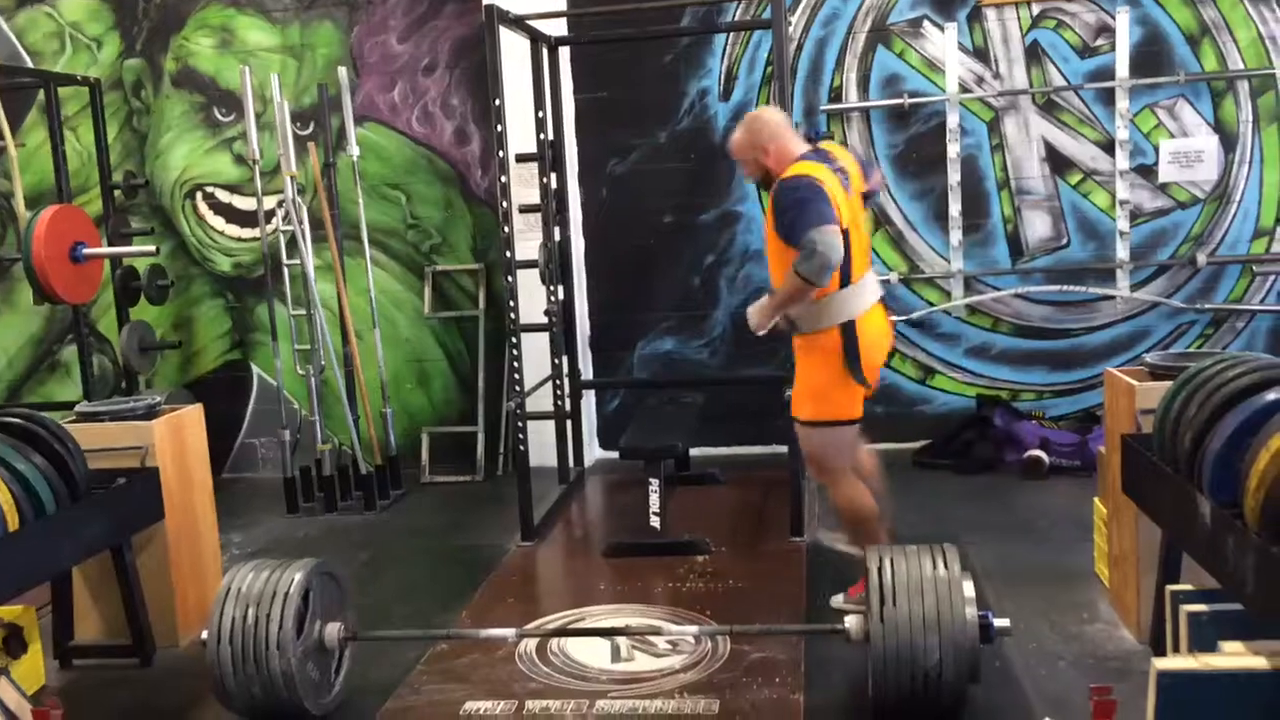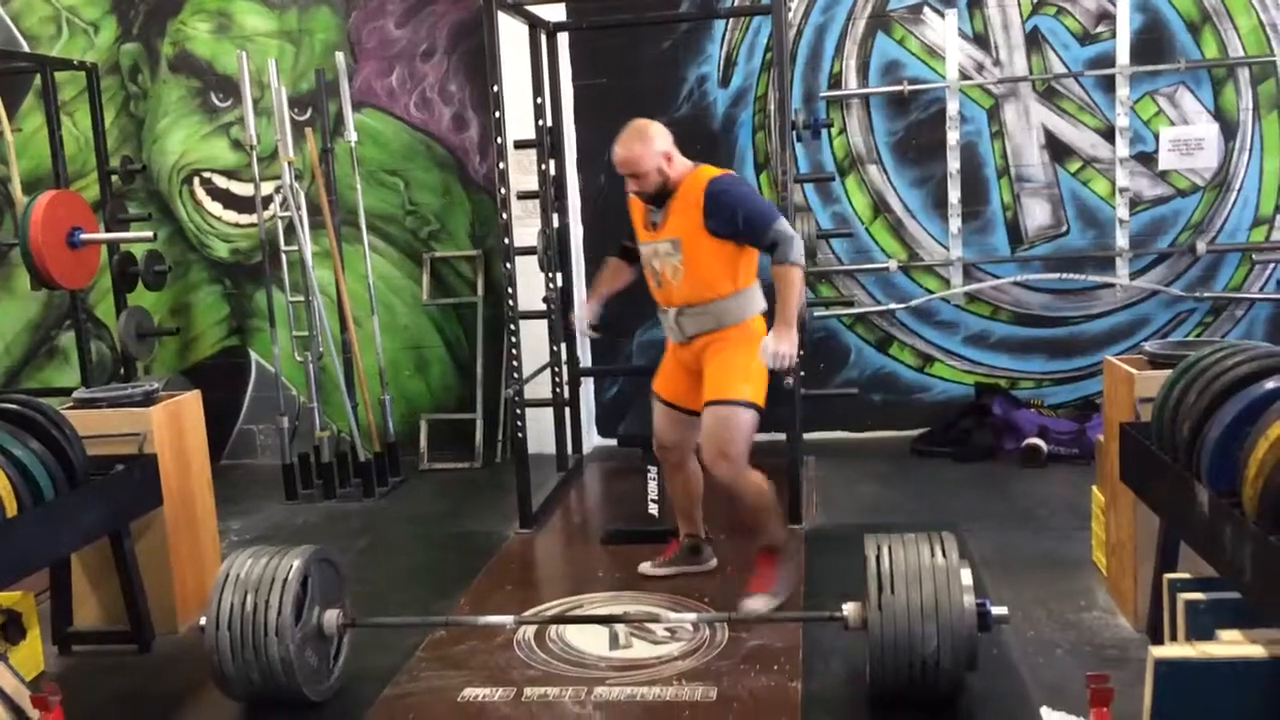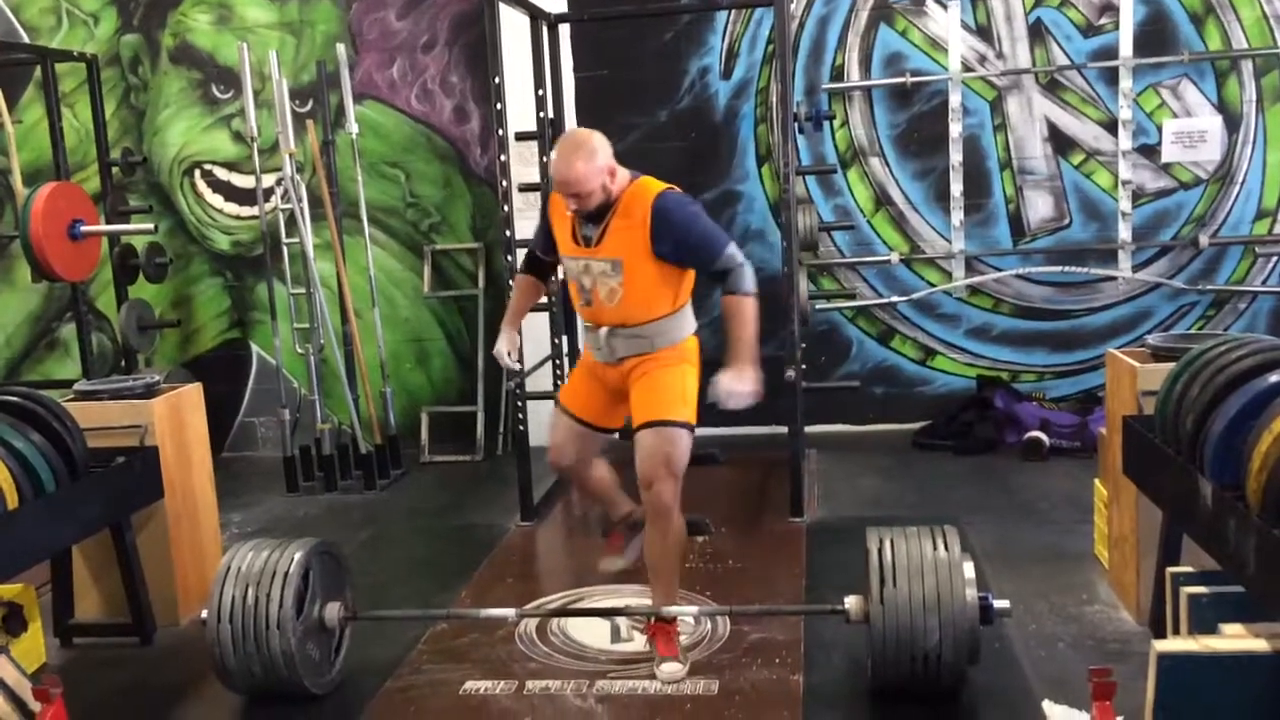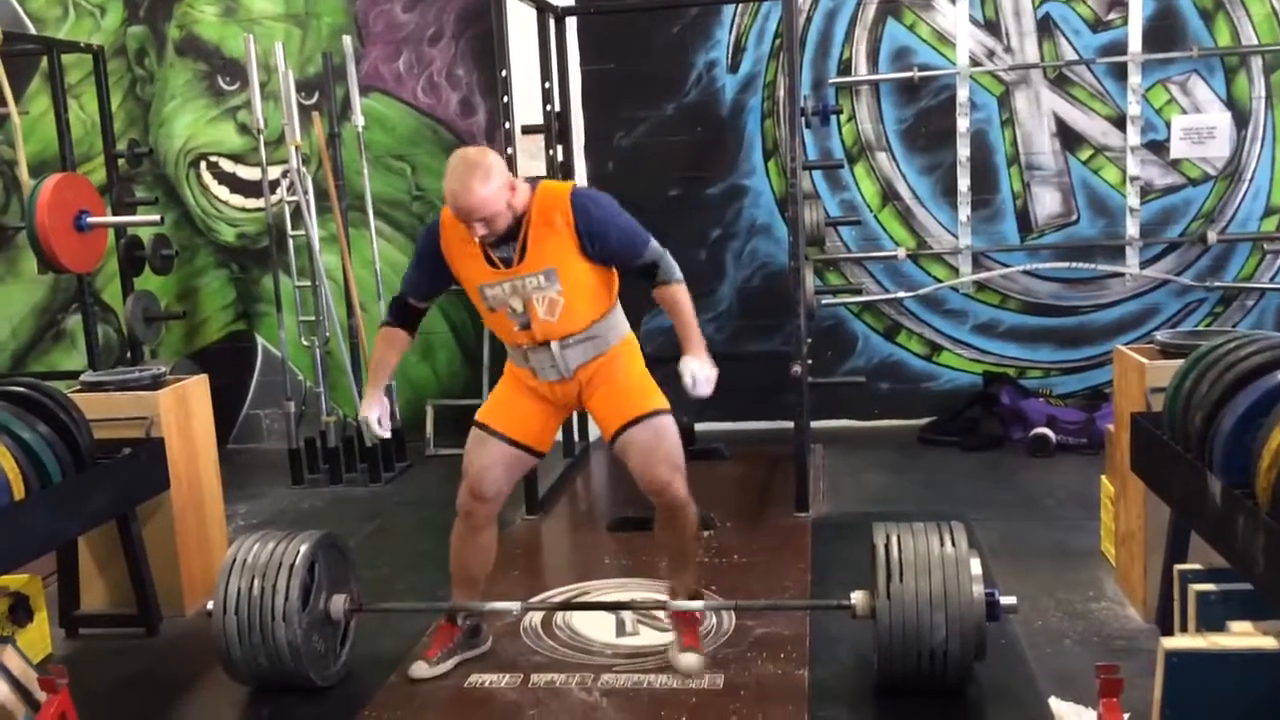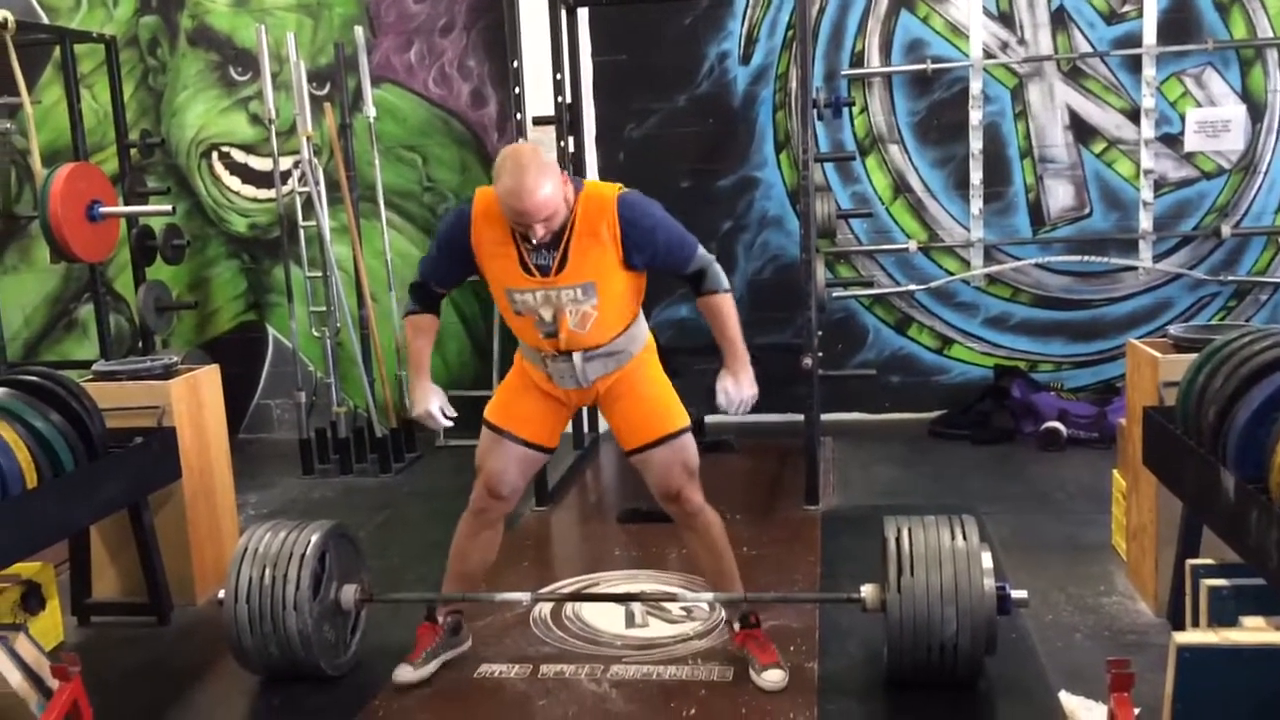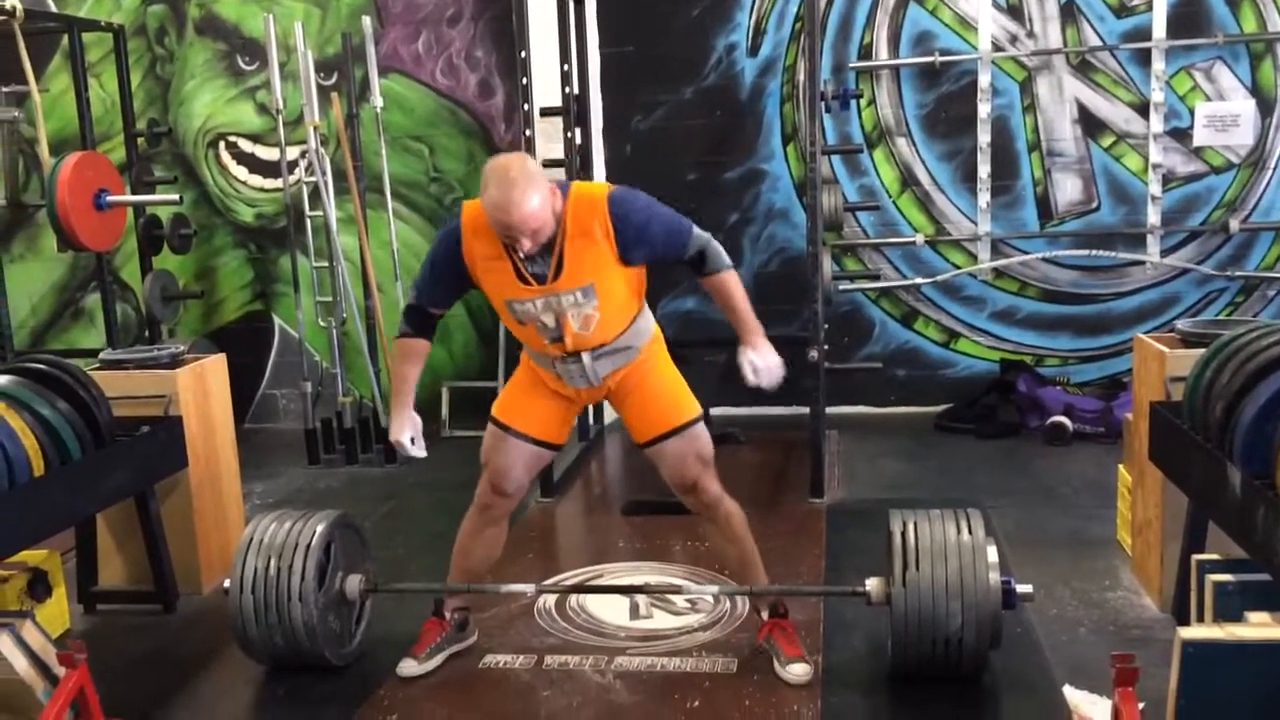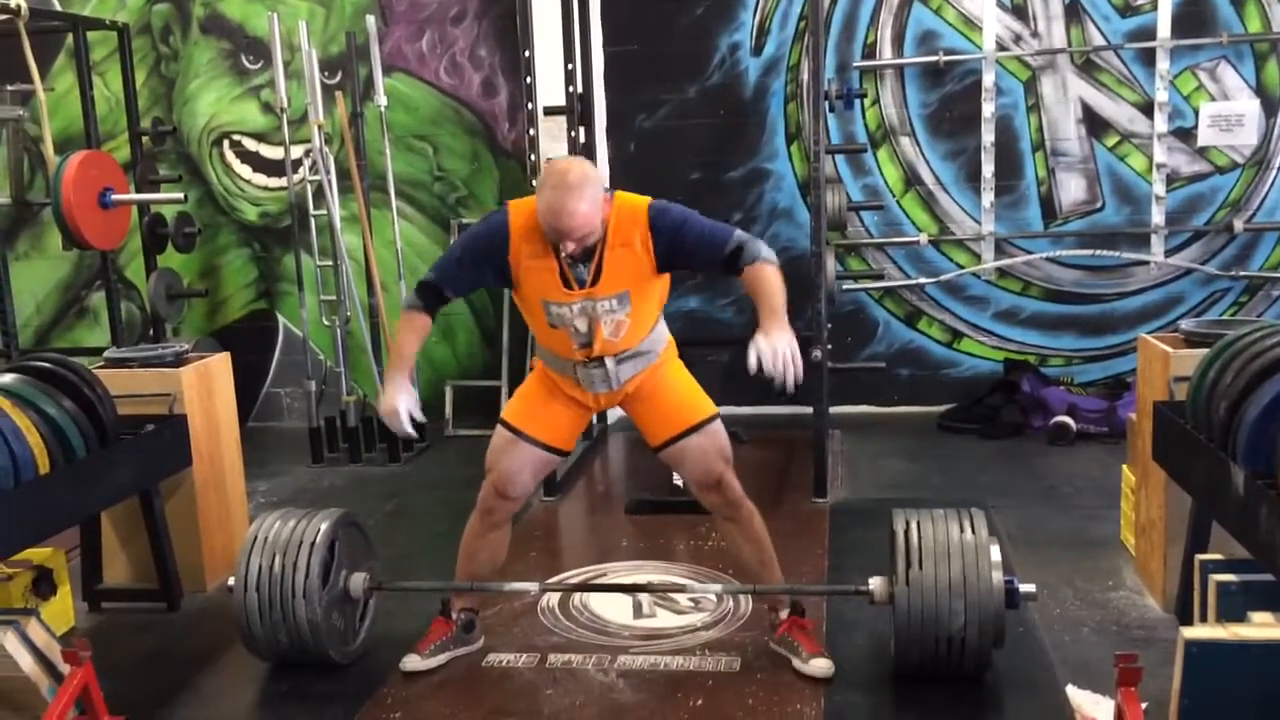
dt=0.4s
person 1, frame 1
left shoulder: (796, 187)
right shoulder: (833, 157)
left elbow: (825, 256)
right elbow: (869, 181)
left wrist: (774, 306)
left hip: (835, 339)
right hip: (864, 323)
left knee: (830, 467)
right knee: (841, 438)
right ankle: (863, 539)
person 1, frame 2
left shoulder: (718, 192)
right shoulder: (639, 198)
left elbow: (786, 244)
right elbow: (628, 253)
left wrist: (786, 327)
right wrist: (593, 300)
left hip: (733, 338)
right hip: (682, 342)
left knee: (724, 463)
right knee: (671, 452)
left ankle: (775, 550)
right ankle: (693, 545)
person 1, frame 3
left shoulder: (663, 209)
right shoulder: (560, 206)
left elbow: (735, 272)
right elbow: (538, 262)
left wrist: (742, 364)
right wrist: (510, 325)
left hip: (662, 356)
right hip: (599, 356)
left knee: (658, 489)
right knee: (566, 459)
left ankle: (663, 623)
right ankle: (629, 521)
person 1, frame 4
left shoulder: (576, 209)
right shoulder: (445, 233)
left elbow: (657, 265)
right elbow: (405, 309)
left wrist: (694, 350)
right wrist: (375, 389)
left hip: (604, 360)
right hip: (529, 373)
left knee: (668, 489)
right knee: (475, 498)
left ankle: (685, 607)
right ankle: (464, 625)
person 1, frame 5
left shoulder: (620, 212)
right shoulder: (472, 222)
left elbow: (702, 270)
right elbow: (425, 294)
left wrist: (737, 362)
right wrist: (421, 380)
left hip: (623, 363)
right hip: (540, 370)
left knee: (684, 498)
right knee: (489, 498)
left ankle: (746, 628)
right ankle: (444, 625)
person 1, frame 6
left shoulder: (613, 211)
right shoulder: (464, 235)
left elbow: (702, 252)
right elbow: (419, 316)
left wrist: (753, 338)
right wrist: (402, 407)
left hip: (632, 358)
right hip: (545, 369)
left knee: (701, 489)
right knee: (495, 493)
left ankle: (772, 620)
right ankle: (451, 620)
person 1, frame 7
left shoulder: (650, 223)
right shoulder: (506, 231)
left elbow: (748, 251)
right elbow: (431, 291)
left wrist: (774, 321)
right wrist: (398, 376)
left hip: (647, 367)
right hip: (559, 376)
left knee: (722, 489)
right knee: (498, 495)
left ankle: (786, 621)
right ankle: (458, 622)
